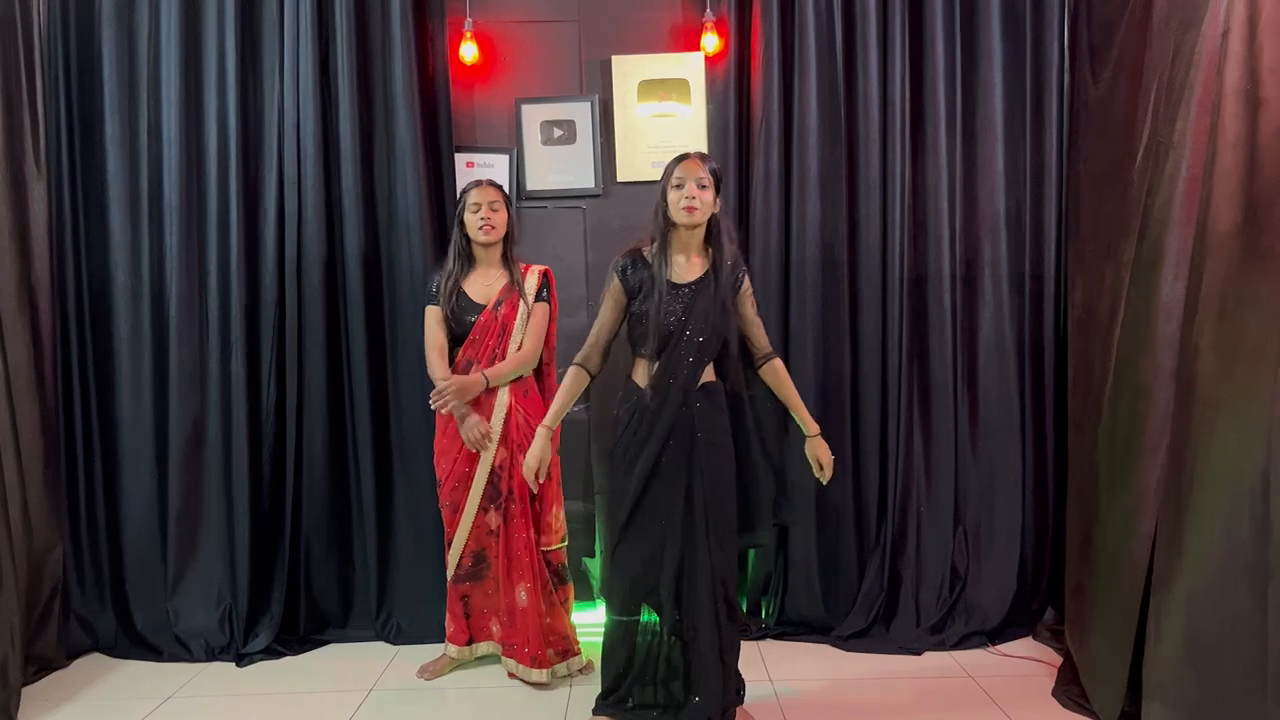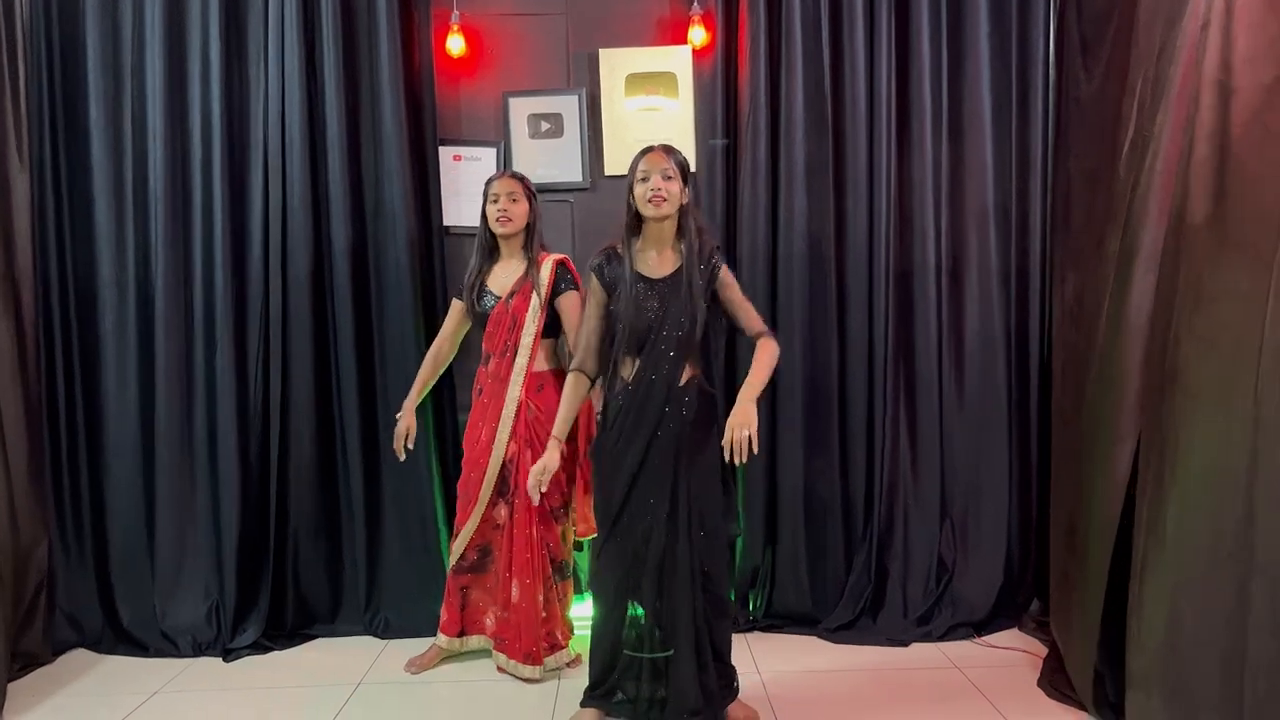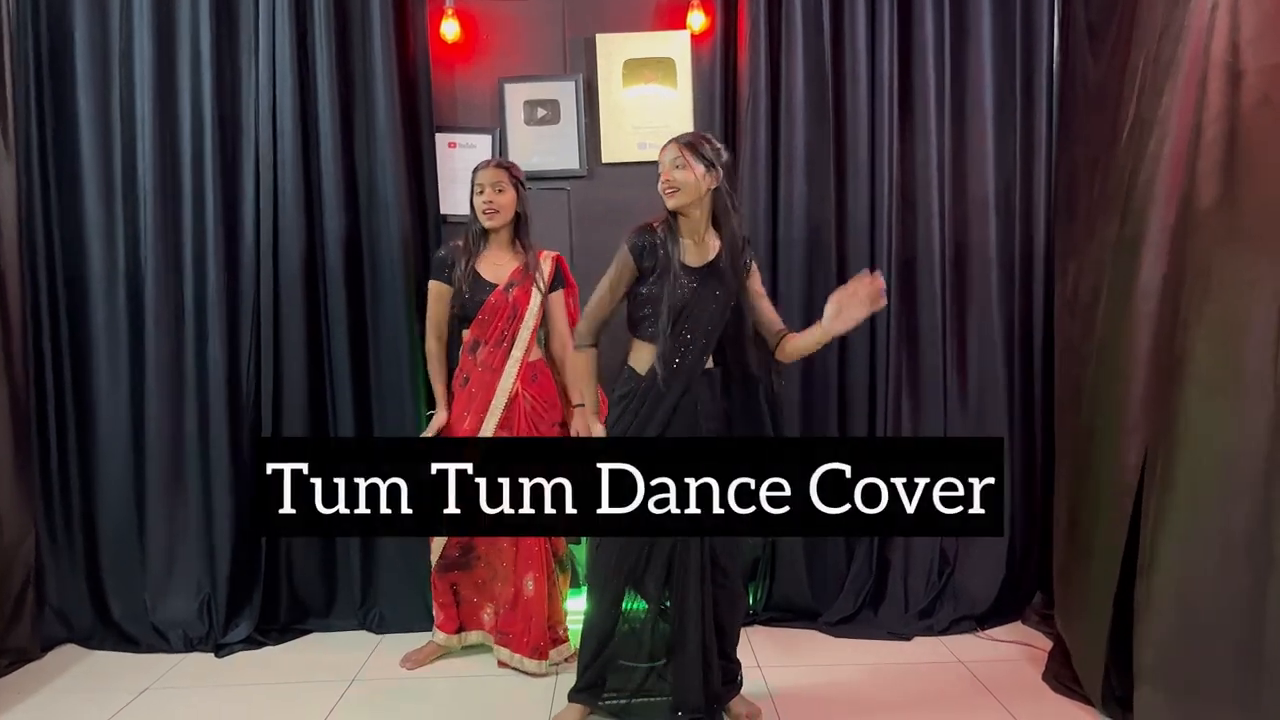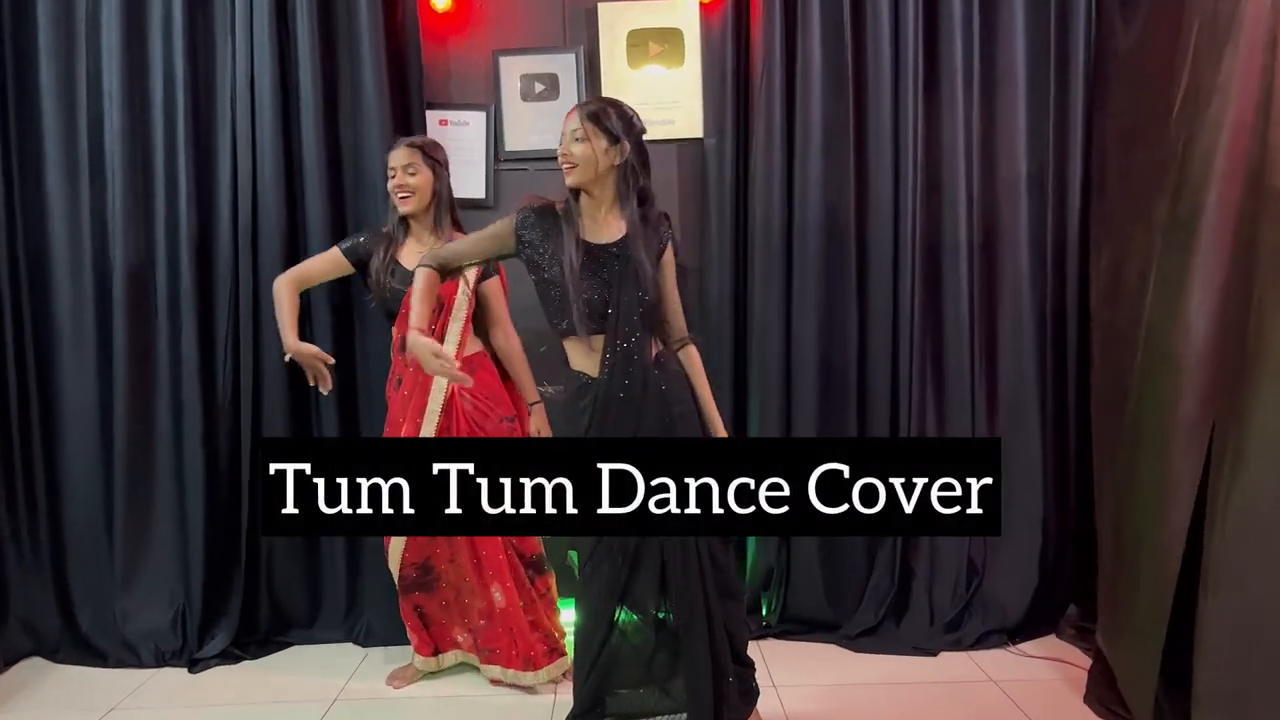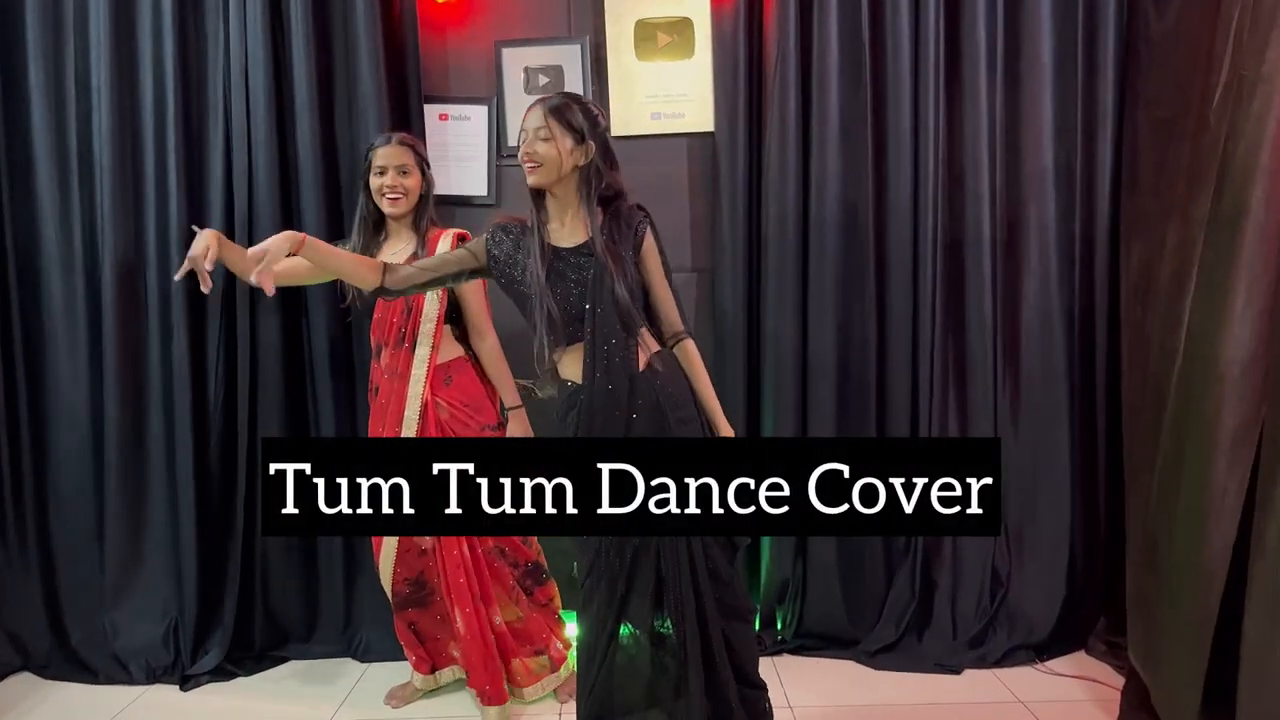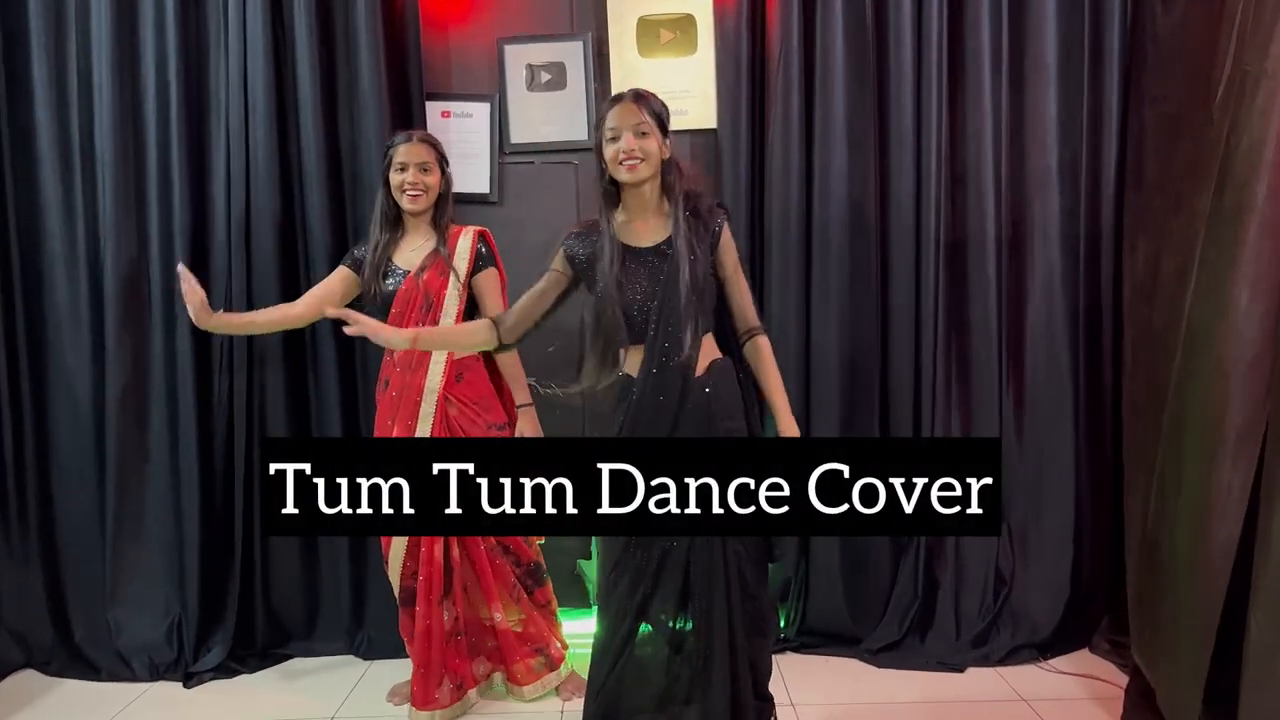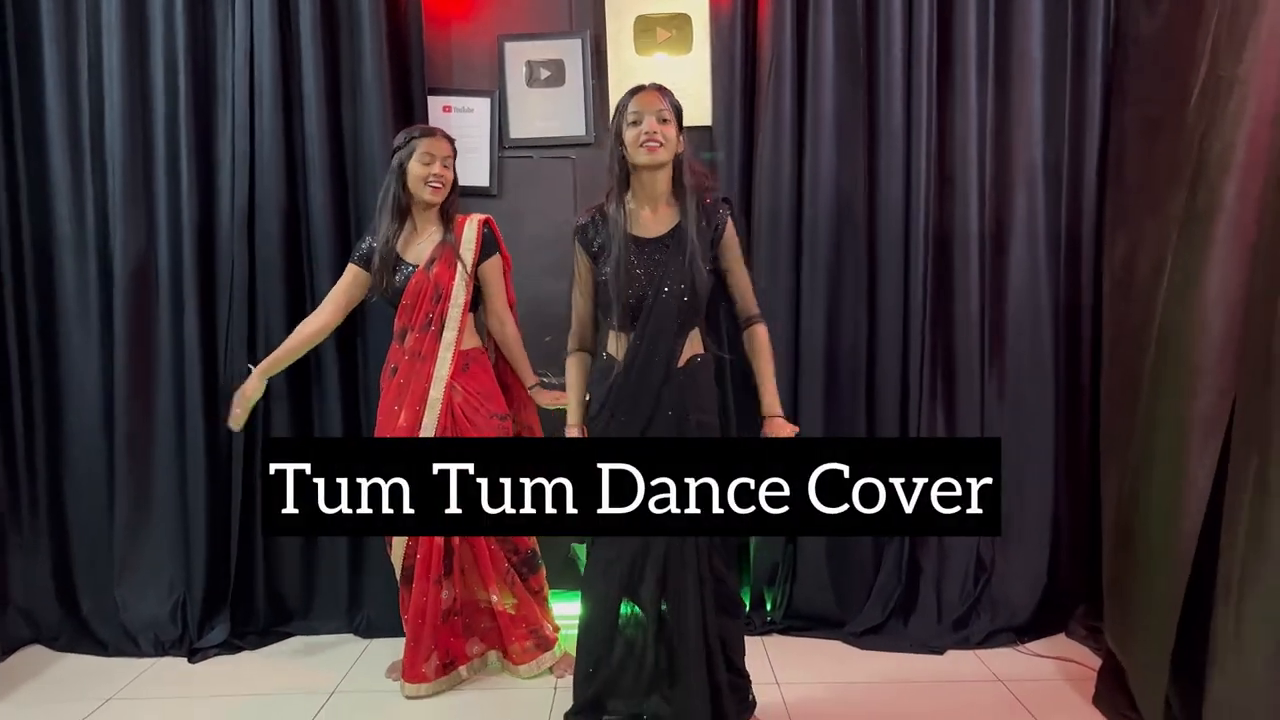
dt=0.5s
person 1, frame 1
left shoulder: (730, 272)
right shoulder: (633, 267)
left elbow: (763, 356)
right elbow: (590, 356)
left wrist: (810, 430)
right wrist: (547, 428)
left hip: (703, 423)
right hip: (643, 423)
left knee: (708, 558)
right knee: (636, 557)
person 1, frame 2
left shoulder: (705, 264)
right shoulder: (608, 266)
left elbow: (765, 340)
right elbow: (584, 363)
left wrist: (746, 399)
right wrist: (556, 443)
left hip: (690, 423)
right hip: (626, 421)
left knee: (701, 556)
right knee: (622, 555)
person 1, frame 3
left shoulder: (737, 257)
right shoulder: (644, 245)
left elbow: (780, 345)
right elbow: (584, 333)
left wrist: (832, 324)
right wrist: (584, 413)
left hip: (705, 412)
right hip: (640, 409)
left knee: (711, 551)
right knee: (621, 549)
person 1, frame 4
left shoulder: (653, 231)
right shoulder: (539, 226)
left elbow: (677, 337)
right elbow: (435, 262)
left wrist: (717, 430)
right wrist: (414, 331)
left hip: (661, 401)
right hip: (596, 409)
left knee: (695, 552)
right knee: (609, 559)
person 1, frame 5
left shoulder: (629, 225)
right shoulder: (509, 242)
left elbow: (675, 332)
right elbow: (393, 278)
left wrist: (722, 428)
right wrist: (300, 243)
left hip: (663, 407)
right hip: (593, 418)
left knee: (699, 569)
right knee: (610, 577)
person 1, frame 6
left shoulder: (705, 224)
right shoulder: (588, 243)
left elbow: (749, 331)
right elbow: (504, 328)
left wrist: (786, 429)
right wrist: (400, 337)
left hip: (713, 411)
right hip: (641, 416)
left knee: (723, 573)
right knee: (636, 577)
person 1, frame 7
left shoulder: (709, 219)
right shoulder: (595, 229)
left elbow: (750, 320)
right elbow: (580, 341)
left wrist: (773, 414)
right wrist: (574, 427)
left hip: (690, 399)
right hip: (618, 403)
left knee: (699, 556)
right knee: (616, 557)
person 2, frame 1
left shoulder: (534, 281)
right shoulder: (445, 283)
left elbow: (530, 355)
right elbow: (437, 358)
left wrist: (480, 380)
right wrist: (465, 414)
left hip: (518, 415)
right hip: (462, 418)
left knee: (526, 529)
right knee: (465, 530)
left ankle: (541, 645)
right ankle: (463, 640)
person 2, frame 2
left shoulder: (554, 270)
right shoulder: (476, 276)
right elbow: (443, 344)
left wrist: (596, 415)
right wrist: (409, 409)
left hip: (541, 406)
right hip: (490, 407)
left knee: (540, 522)
right knee: (477, 518)
left ankle: (539, 639)
right ankle: (454, 633)
person 2, frame 3
left shoulder: (545, 267)
right shoulder: (452, 259)
left elbow: (562, 343)
right elbow: (435, 336)
left wrist: (582, 409)
right wrist: (442, 406)
left hip: (532, 399)
right hip: (472, 398)
left ankle: (536, 634)
right ankle: (449, 629)
person 2, frame 4
right shoulder: (375, 248)
left elbow: (502, 334)
right elbow: (288, 282)
left wrist: (534, 404)
right wrist: (291, 337)
left hip: (475, 396)
right hip: (410, 401)
right knee: (413, 527)
left ankle: (535, 646)
right ankle: (434, 647)
person 2, frame 5
left shoulder: (451, 245)
right shoulder: (359, 252)
left elbow: (482, 334)
right elbow: (264, 270)
left wrist: (515, 409)
right wrist: (214, 240)
left hip: (456, 402)
right hip: (392, 410)
left knee: (491, 536)
right knee: (405, 545)
left ankle: (544, 660)
right ankle: (433, 663)
person 2, frame 6
left shoulder: (470, 245)
right shoulder: (372, 254)
right elbow: (302, 311)
left wrist: (525, 407)
right wrist: (219, 320)
left hip: (467, 402)
right hip: (402, 406)
left knee: (495, 534)
right knee: (415, 542)
left ankle: (543, 660)
right ankle: (440, 668)
person 2, frame 7
left shoulder: (476, 233)
right shoulder: (378, 247)
left elbow: (500, 317)
right elbow: (325, 317)
left wrist: (533, 385)
right wrist: (261, 372)
left hip: (468, 387)
right hip: (406, 392)
left ankle: (534, 641)
right ankle: (438, 647)
